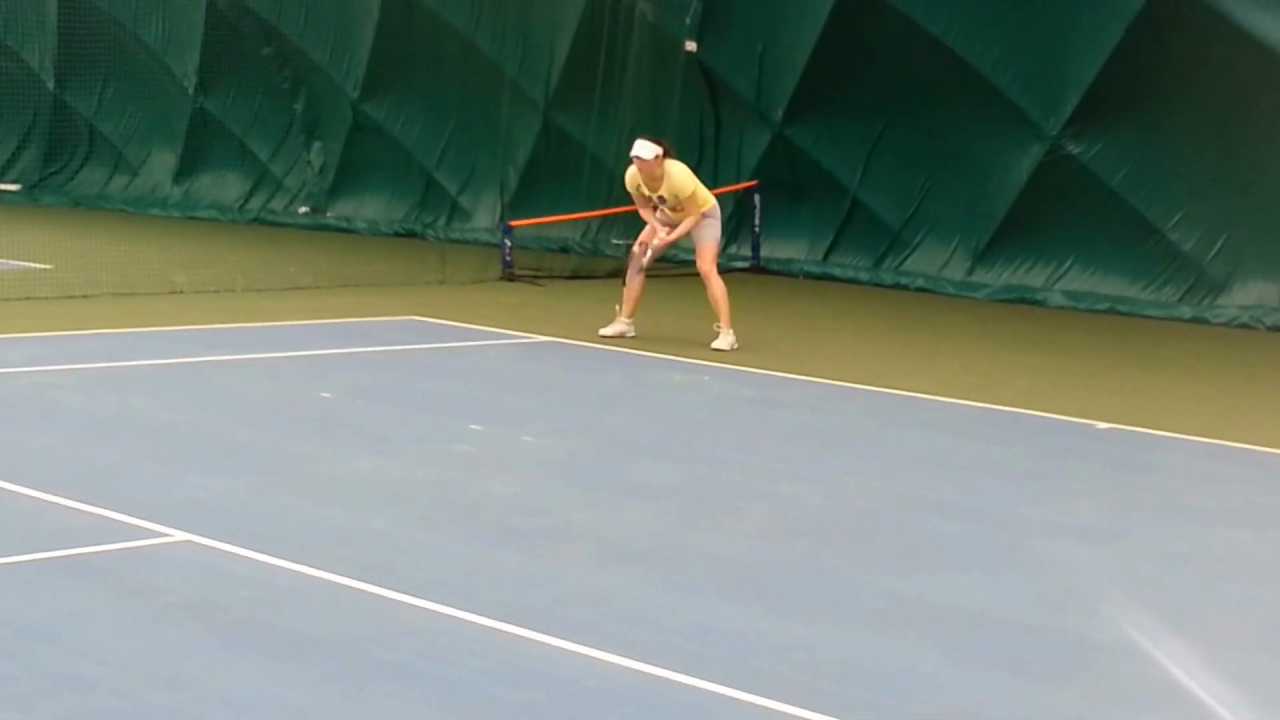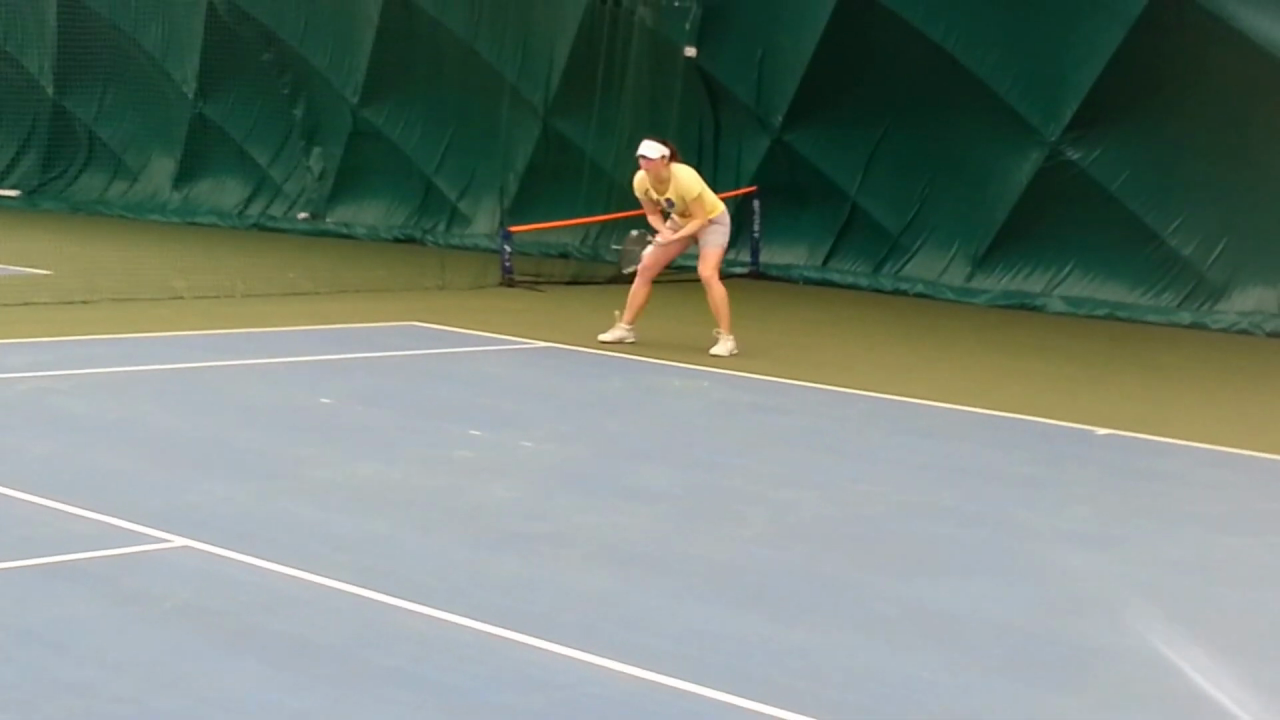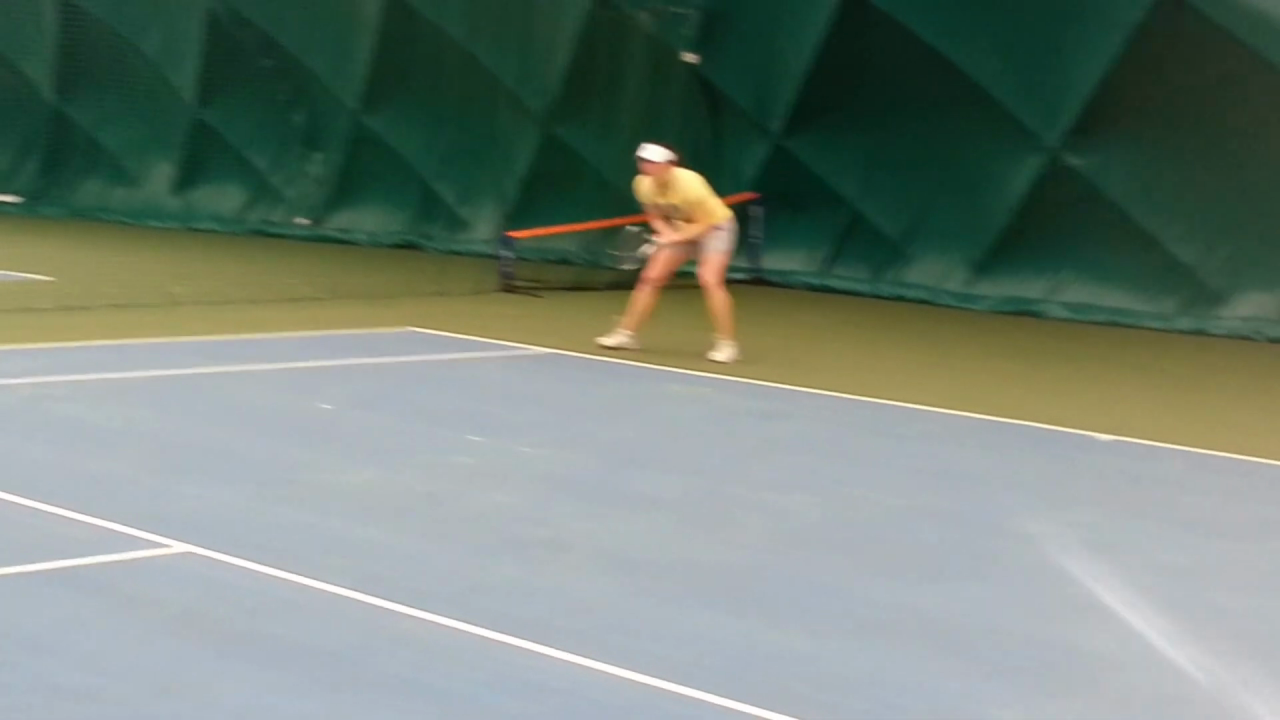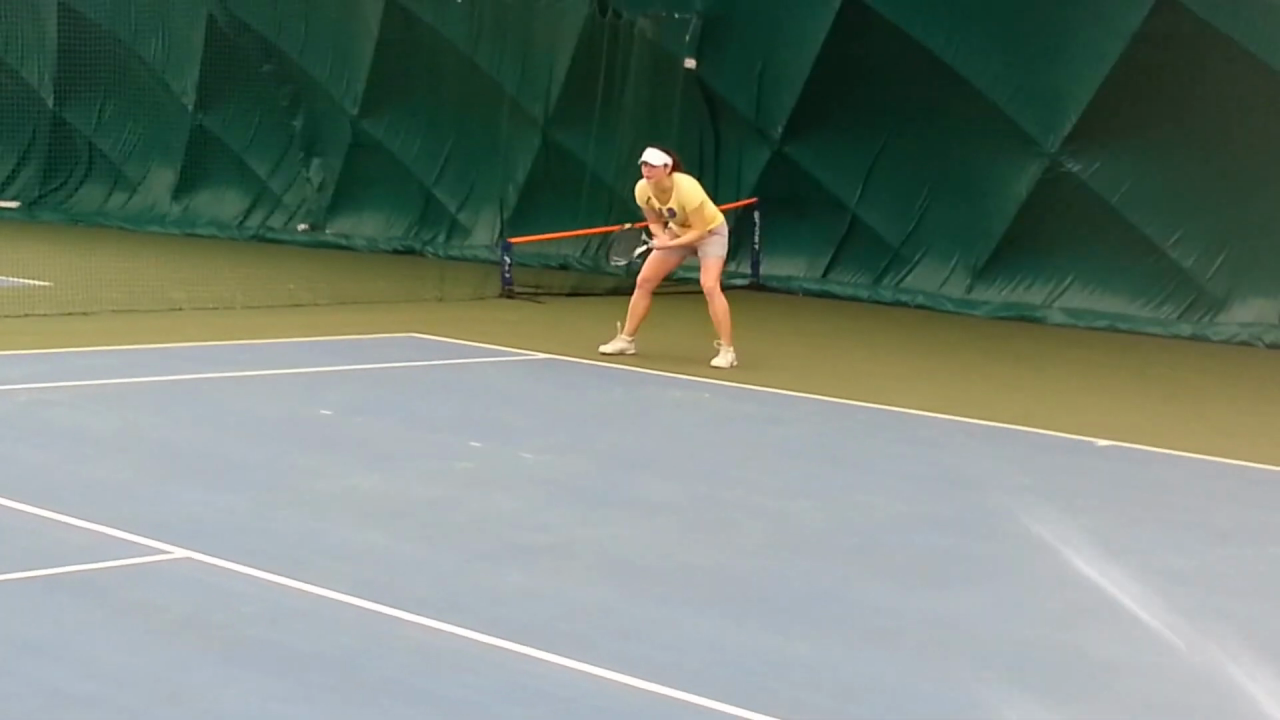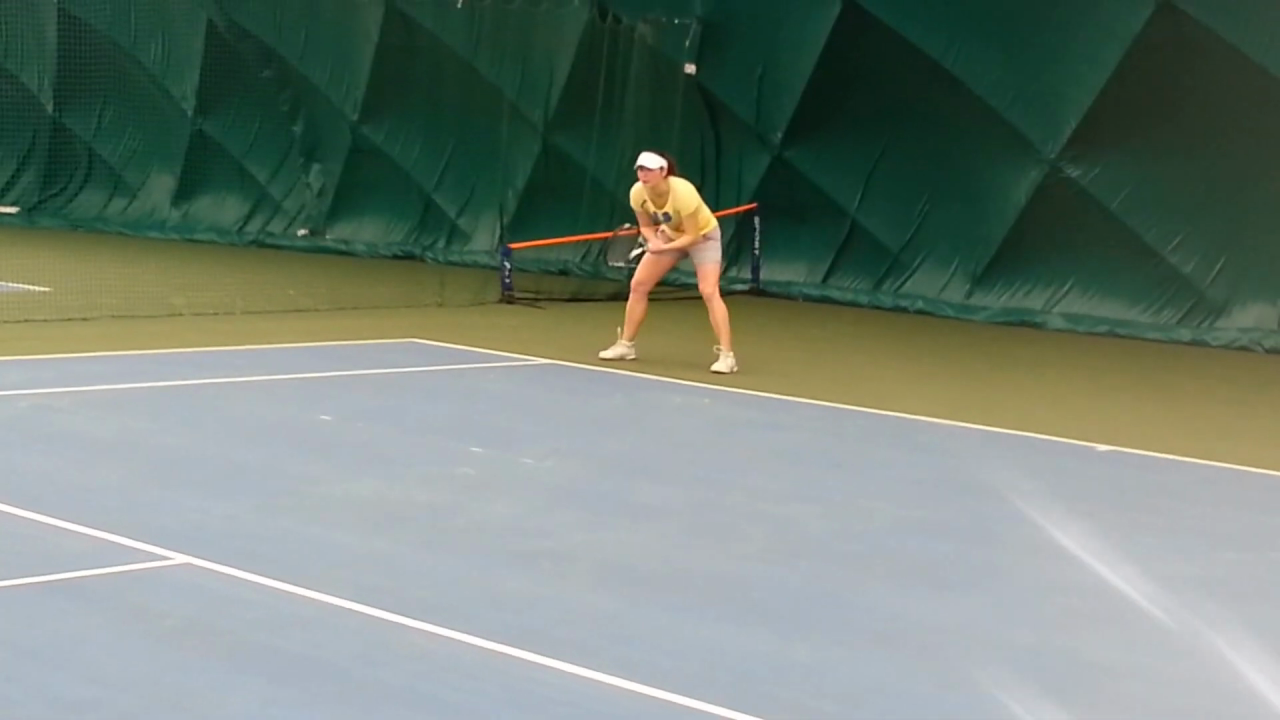
dt=0.2s
person 1, frame 1
left shoulder: (678, 176)
right shoulder: (632, 176)
left elbow: (694, 215)
right elbow: (644, 208)
left wrist: (670, 238)
right wrist: (658, 227)
left hip: (703, 213)
right hip: (669, 214)
left knee: (707, 269)
right knee: (636, 259)
left ankle: (726, 332)
right ankle: (625, 322)
person 1, frame 2
left shoulder: (685, 178)
right shoulder: (641, 181)
left elbow: (700, 219)
right elbow: (653, 214)
left wrist: (674, 238)
right wrist: (664, 231)
left hip: (711, 219)
right hip: (680, 220)
left knee: (708, 274)
right knee: (645, 269)
left ankle: (726, 338)
right ankle: (625, 328)
person 1, frame 3
left shoulder: (688, 182)
right shoulder: (644, 185)
left elbow: (703, 224)
right elbow: (657, 219)
left wrist: (674, 239)
right wrist: (667, 234)
left hip: (716, 225)
right hip: (684, 228)
left knee: (710, 280)
right knee: (651, 278)
left ankle: (726, 343)
right ankle: (626, 333)
person 1, frame 4
left shoulder: (687, 188)
right shoulder: (642, 189)
left elbow: (699, 231)
right elbow: (655, 223)
left wrist: (669, 244)
right wrist: (662, 238)
left hip: (710, 231)
right hip: (677, 231)
left knee: (710, 286)
right knee: (644, 281)
left ankle: (727, 350)
right ankle: (626, 339)
person 1, frame 5
left shoulder: (683, 192)
right shoulder: (637, 192)
left elbow: (692, 236)
right elbow: (646, 226)
left wrist: (663, 248)
right wrist: (653, 241)
left hip: (704, 235)
right hip: (670, 234)
left knee: (709, 291)
right knee: (638, 284)
left ankle: (726, 355)
right ankle: (626, 345)
